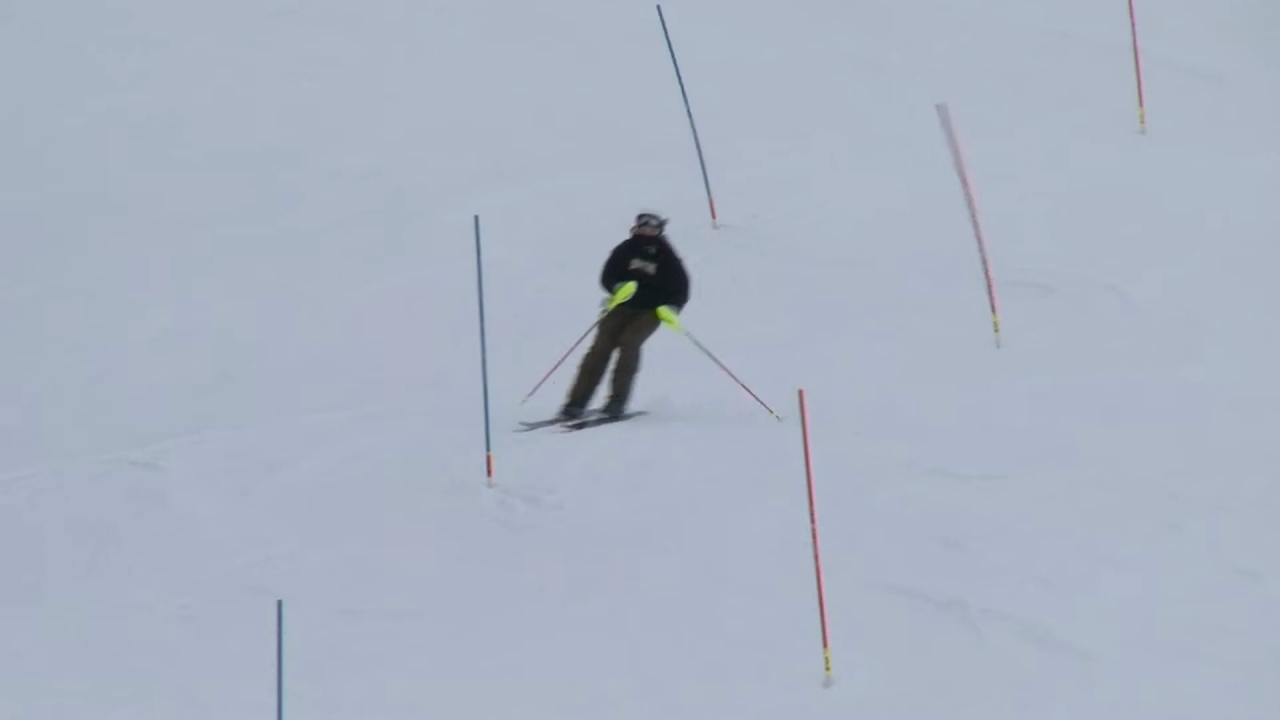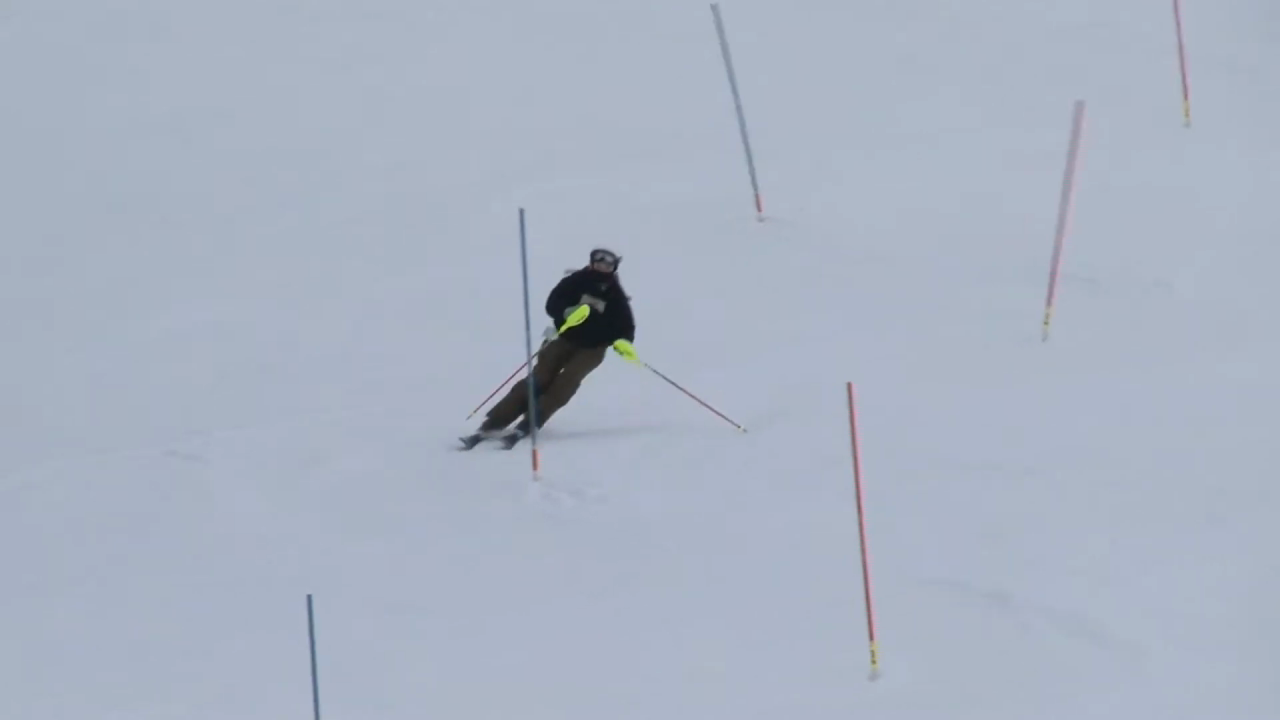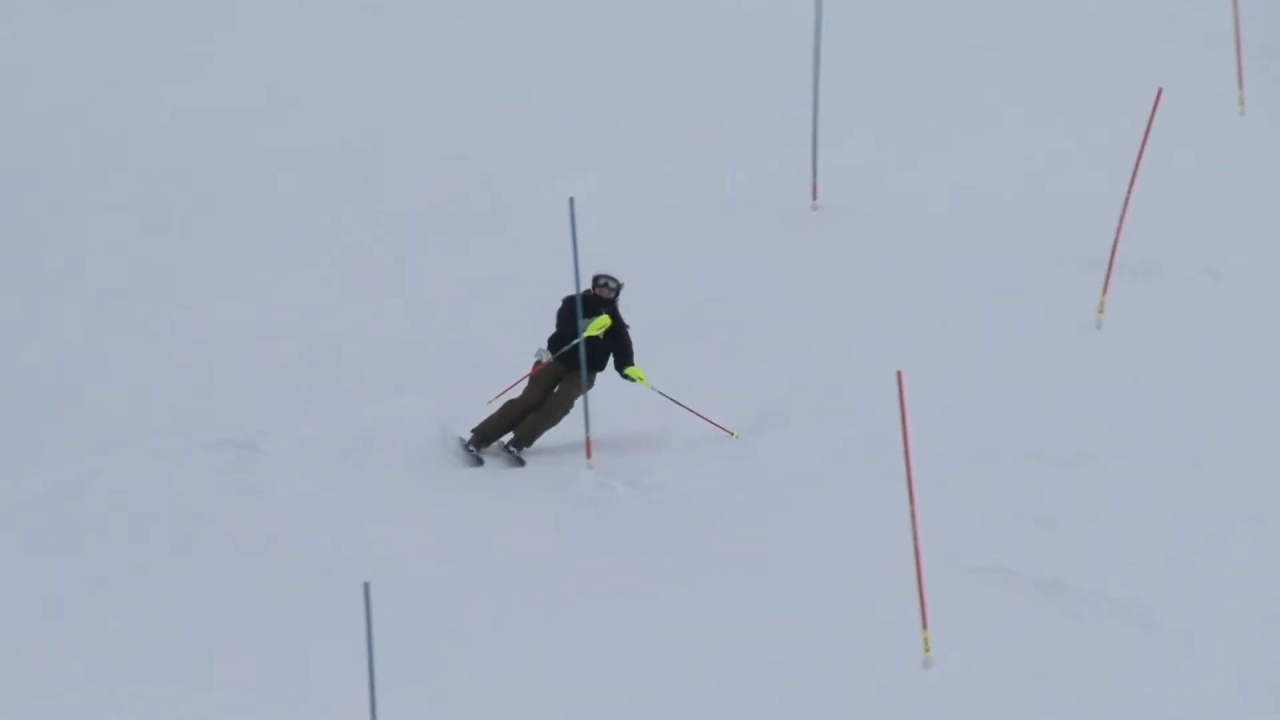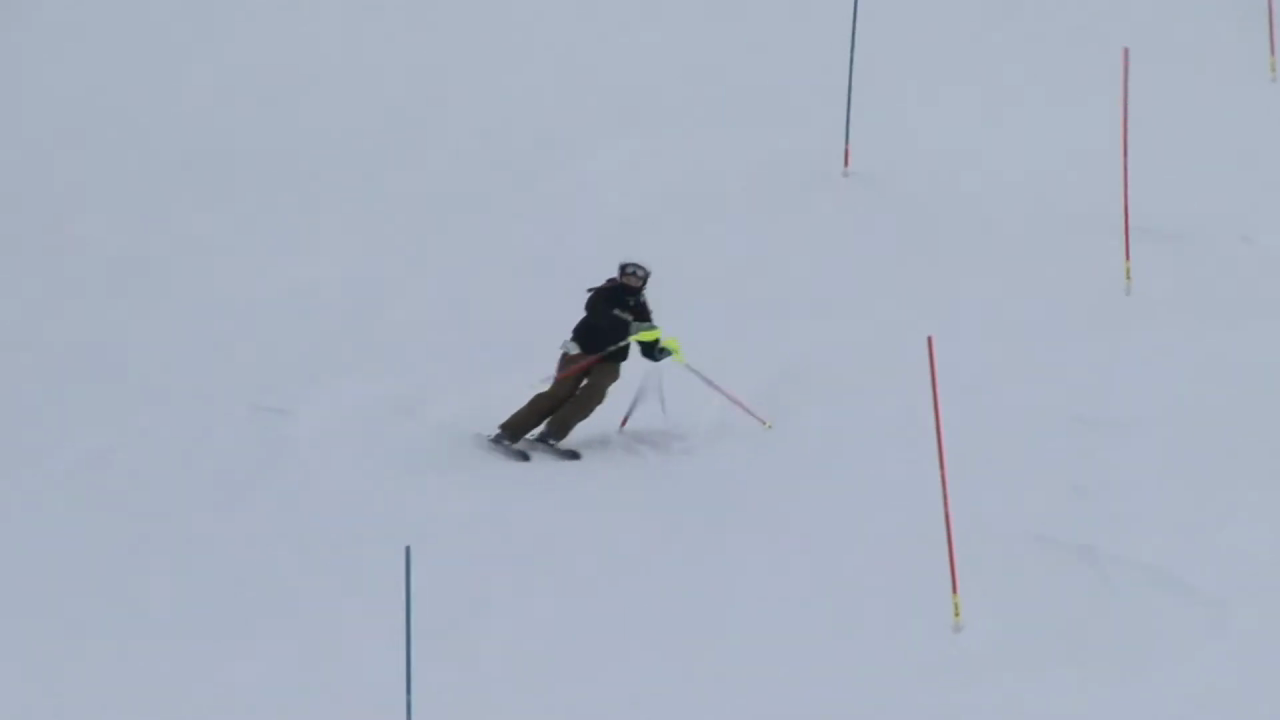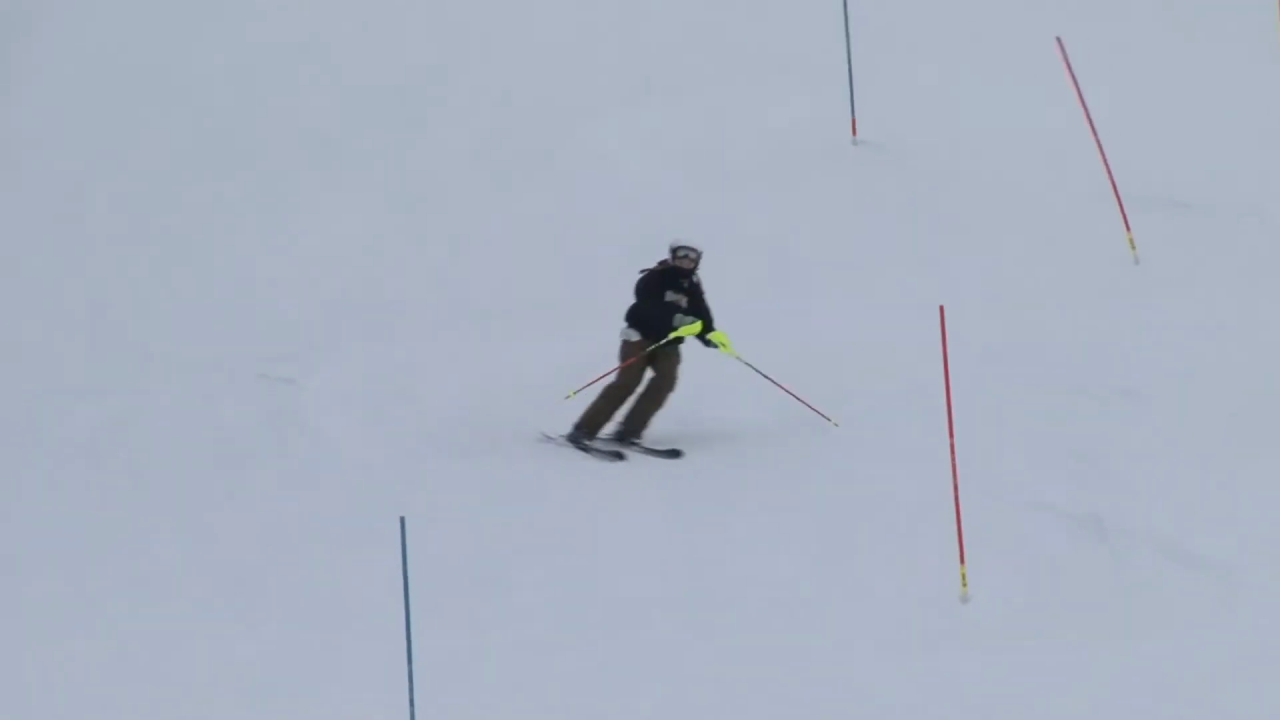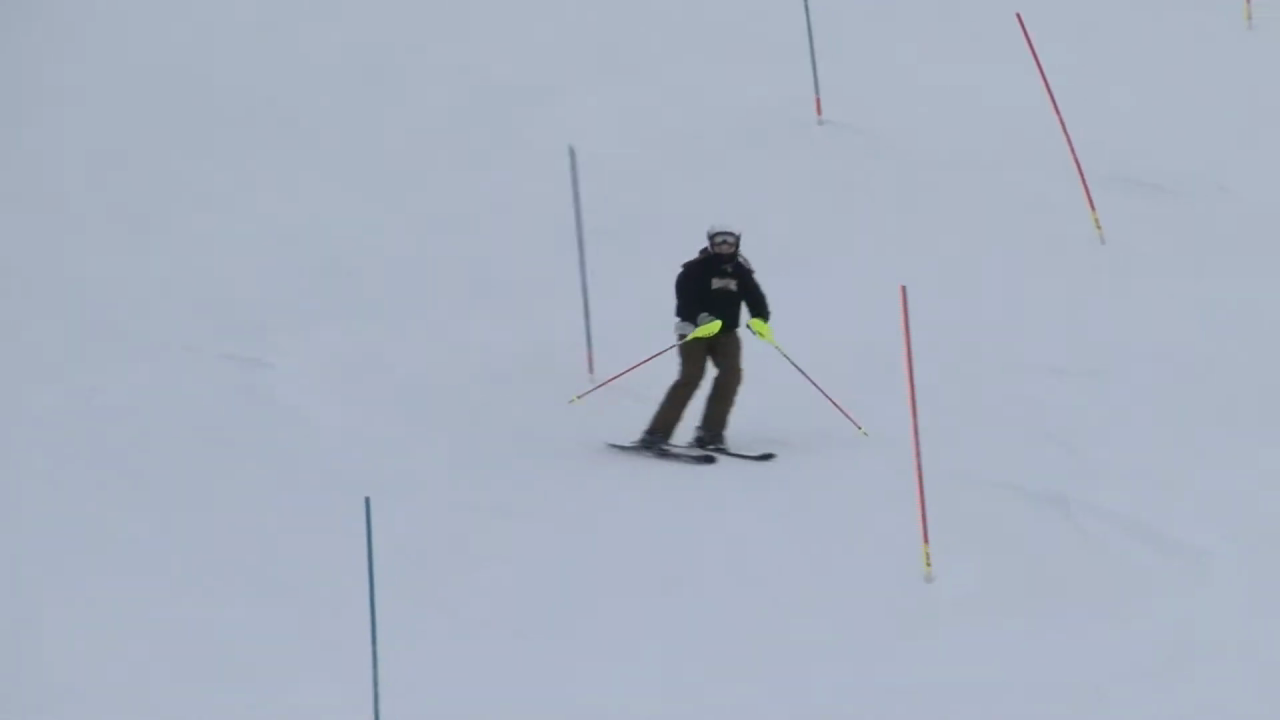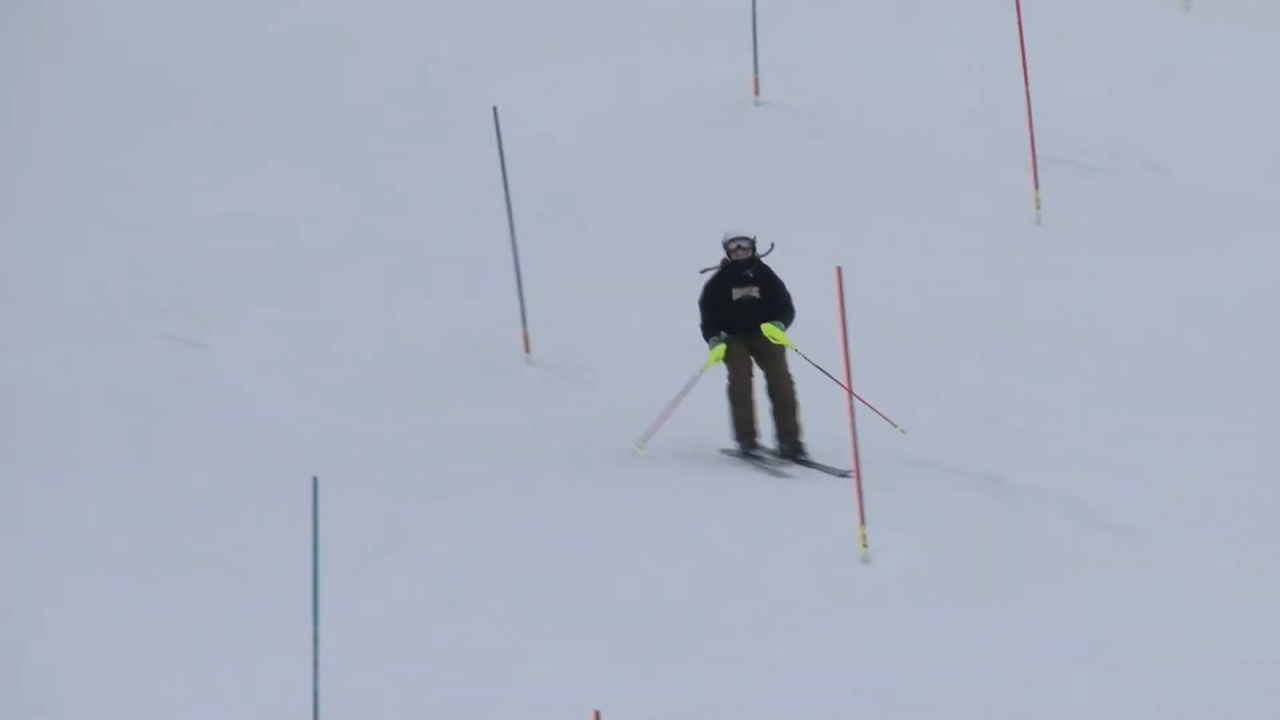
dt=0.2s
person 1, frame 1
left shoulder: (667, 258)
right shoulder: (626, 249)
left elbow: (680, 288)
right elbow: (608, 276)
left wrist: (671, 308)
right wrist: (617, 287)
left hip: (649, 311)
right hip: (622, 306)
left knee: (628, 343)
right knee: (601, 348)
left ankle: (616, 402)
right ankle: (576, 405)
person 1, frame 2
left shoulder: (616, 296)
right shoulder: (574, 282)
left elbow: (624, 326)
right elbow: (552, 304)
left wrist: (624, 342)
right wrist: (568, 312)
left hip: (590, 348)
right hip: (564, 338)
left knee: (569, 378)
right knee: (539, 379)
left ankle: (528, 425)
right ankle: (493, 423)
person 1, frame 3
left shoulder: (615, 323)
right shoulder: (576, 304)
left elbow: (623, 353)
right elbow: (564, 323)
left wrist: (630, 370)
right wrist: (585, 326)
left hip: (583, 371)
right hip: (555, 359)
left knee: (562, 400)
right knee: (530, 399)
left ankle: (519, 441)
right ankle: (479, 438)
person 1, frame 4
left shoulder: (641, 309)
right shoulder: (604, 295)
left elbow: (650, 350)
right elbow: (599, 316)
left wrist: (663, 350)
right wrist: (633, 328)
left hip: (609, 362)
right hip: (580, 350)
left knee: (595, 390)
right knee: (560, 392)
left ankle: (551, 434)
right ankle: (509, 432)
person 1, frame 5
left shoulder: (693, 290)
right shoulder: (654, 278)
left elbow: (704, 329)
right elbow: (648, 305)
left wrist: (714, 336)
right wrist: (676, 320)
left hip: (669, 344)
right hip: (640, 336)
left knee: (666, 378)
right knee: (627, 381)
left ankle: (629, 430)
right ankle: (584, 430)
person 1, frame 6
left shoulder: (741, 272)
right shoulder: (696, 269)
left elbow: (757, 302)
right elbow: (685, 297)
left wrist: (760, 321)
right wrist: (702, 318)
left hip: (726, 333)
right hip: (695, 329)
left knee: (731, 372)
right knee: (691, 376)
left ankle: (709, 433)
right ankle: (655, 434)
person 1, frame 7
left shoulder: (766, 276)
right shoulder: (718, 282)
left elbow: (785, 308)
right elbow: (709, 314)
left wrist: (779, 325)
right wrist: (715, 341)
left hip: (766, 335)
right hip: (733, 338)
left knee: (780, 379)
right knee: (740, 376)
left ankle: (790, 442)
right ankle: (747, 440)
